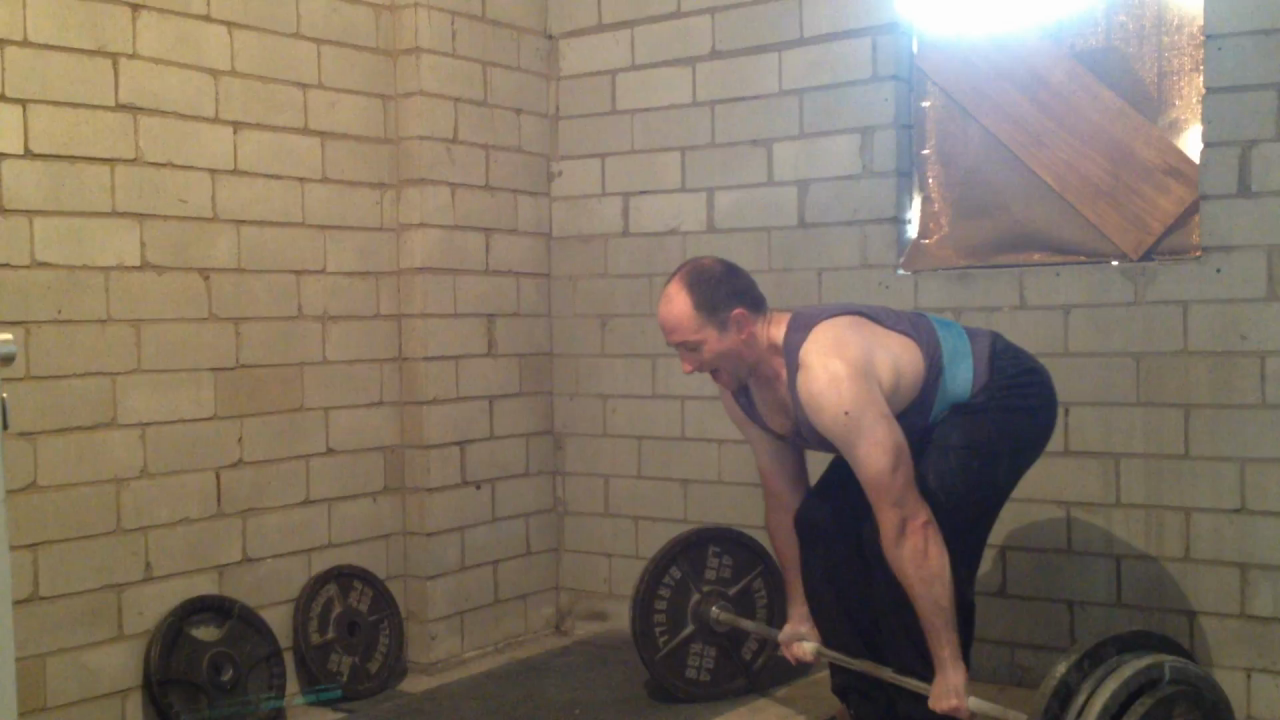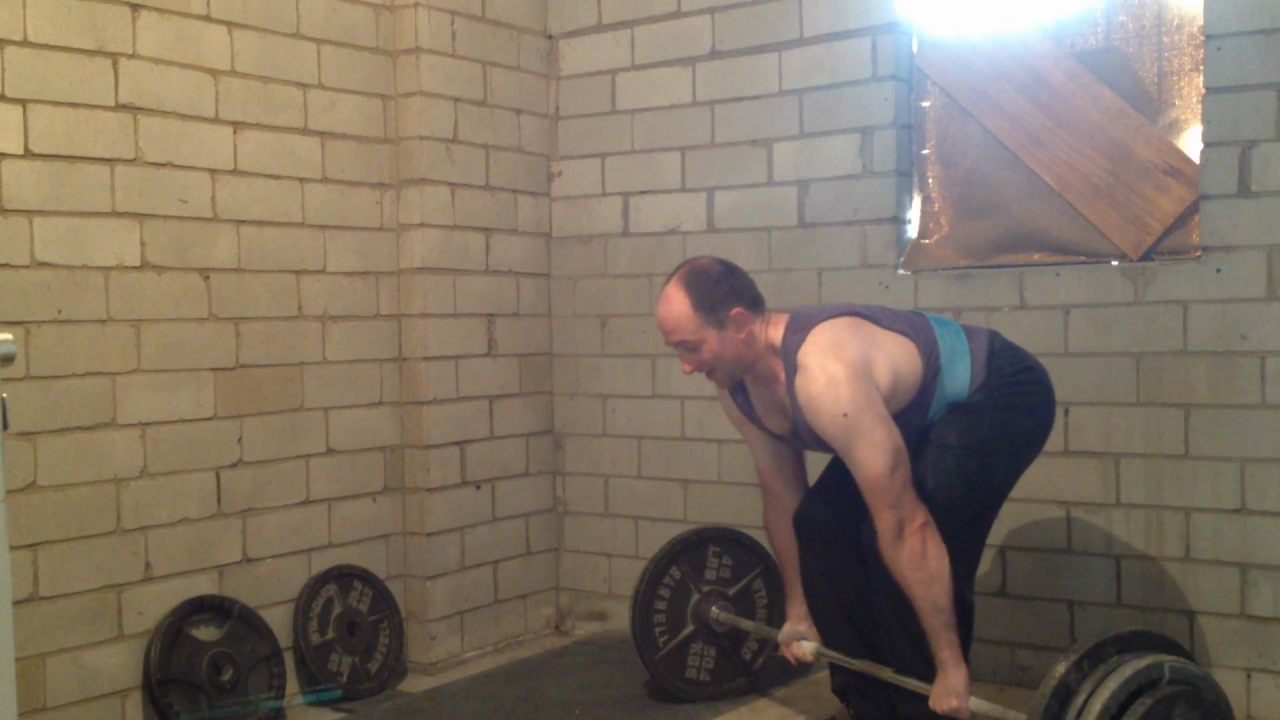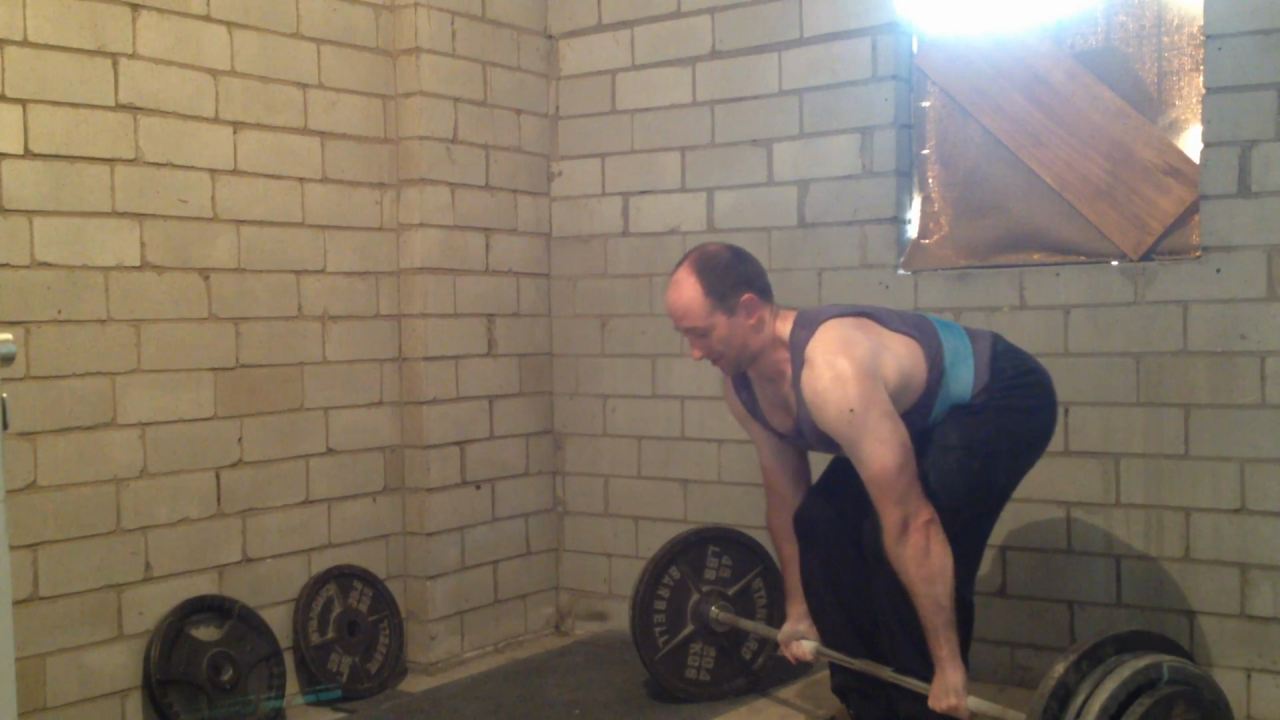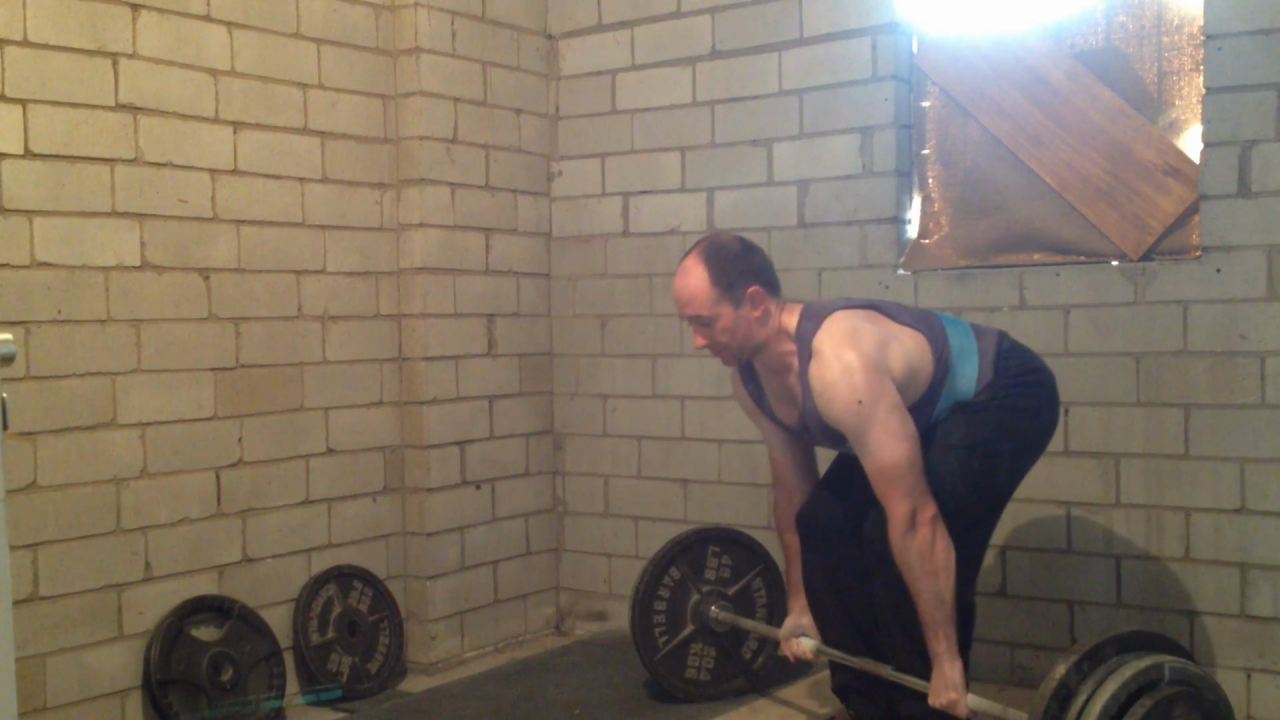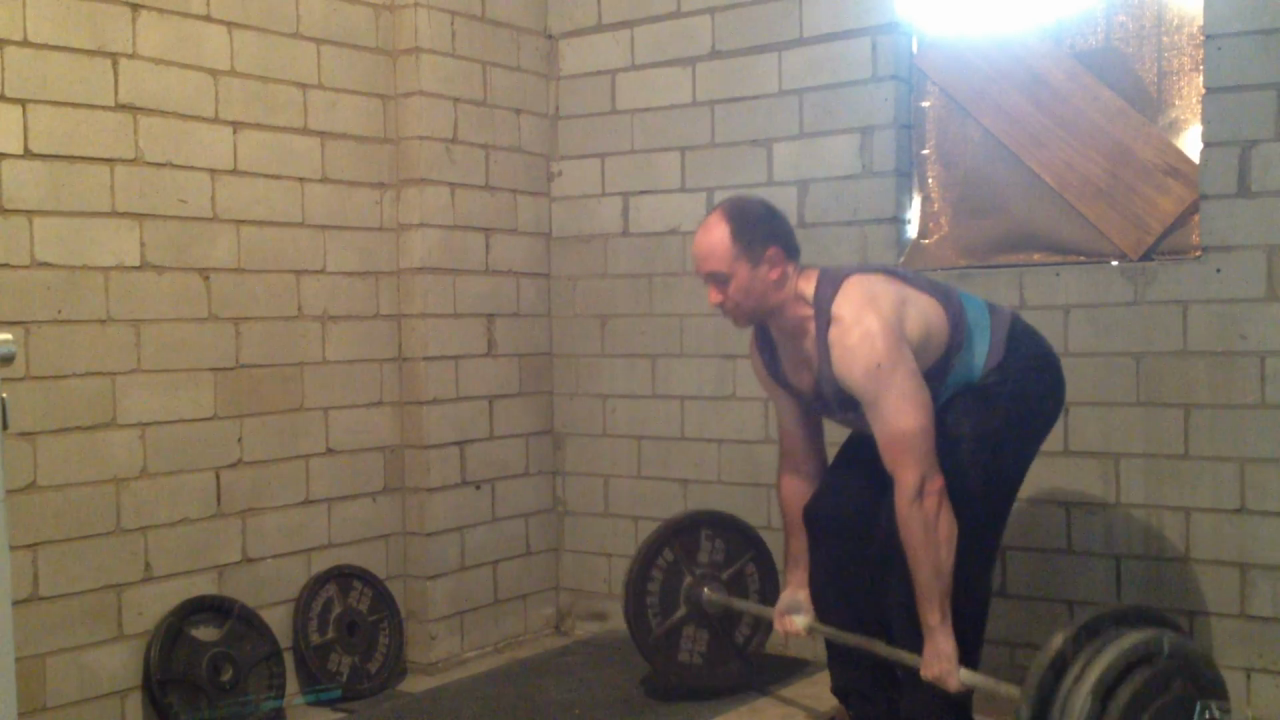
dt=0.5s
person 1, frame 1
left shoulder: (828, 374)
right shoulder: (740, 389)
left elbow: (907, 522)
right elbow: (783, 499)
left wrist: (949, 667)
right wrist: (799, 609)
left hip: (1001, 399)
right hip: (926, 407)
left knee: (892, 541)
right knee: (822, 524)
person 1, frame 2
left shoulder: (826, 376)
right shoulder: (738, 388)
left elbow: (905, 524)
right elbow: (781, 499)
left wrist: (951, 667)
right wrist: (798, 609)
left hip: (1000, 396)
right hip: (924, 406)
left knee: (887, 540)
right knee: (823, 524)
person 1, frame 3
left shoulder: (832, 373)
right shoulder: (743, 384)
left elbow: (910, 523)
right elbow: (784, 497)
left wrist: (949, 666)
right wrist: (798, 608)
left hip: (1001, 401)
right hip: (926, 409)
left knee: (893, 540)
right knee: (821, 525)
person 1, frame 4
left shoulder: (840, 366)
right shoulder: (752, 376)
left elbow: (914, 517)
right elbow: (792, 489)
left wrist: (946, 662)
right wrist: (799, 604)
left hip: (1005, 398)
right hip: (930, 405)
left knee: (893, 539)
right knee: (824, 524)
person 1, frame 5
left shoulder: (859, 329)
right shoulder: (769, 345)
left elbow: (920, 490)
right elbow: (798, 464)
left wrist: (938, 636)
right wrist: (797, 580)
left hip: (1006, 384)
right hip: (922, 393)
left knee: (912, 540)
right knee: (832, 521)
